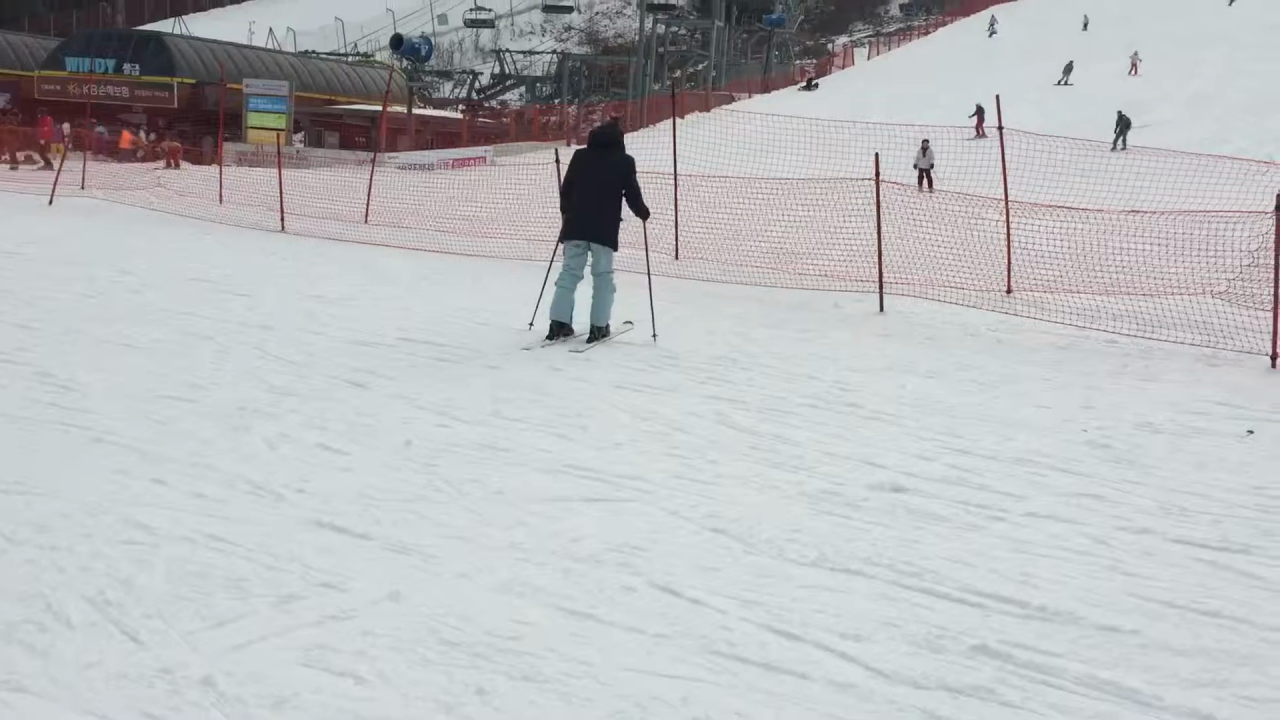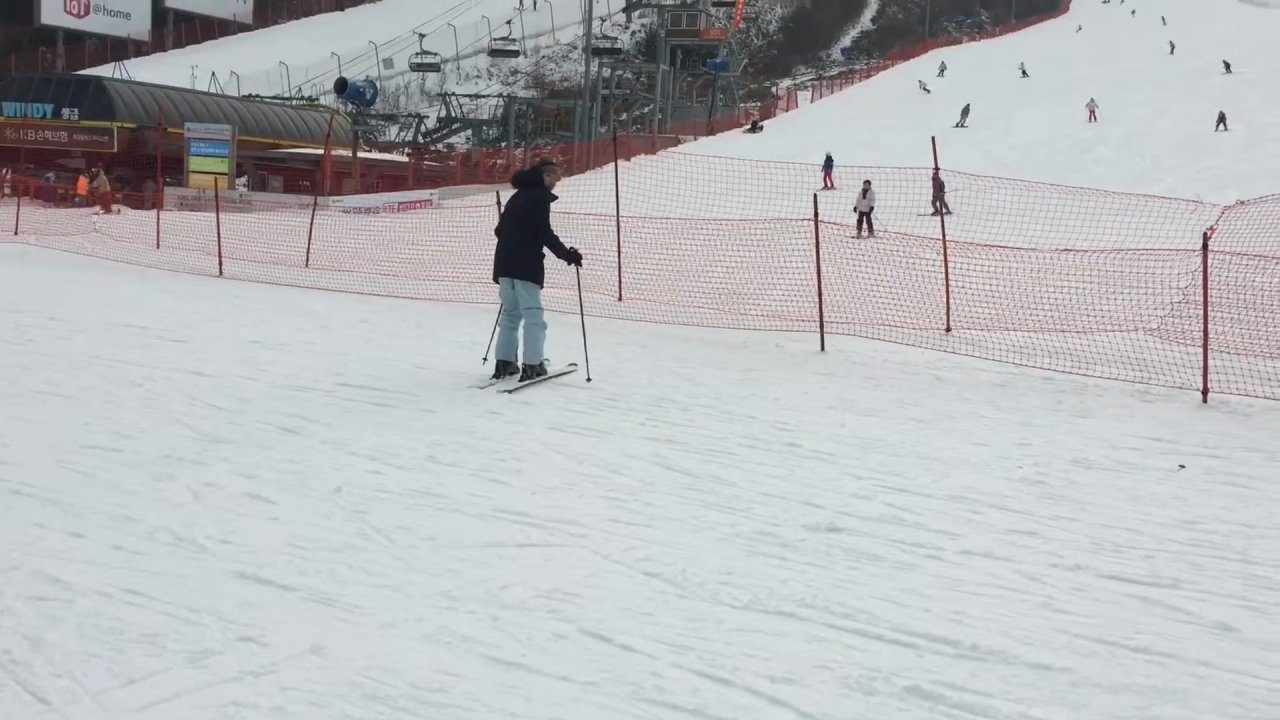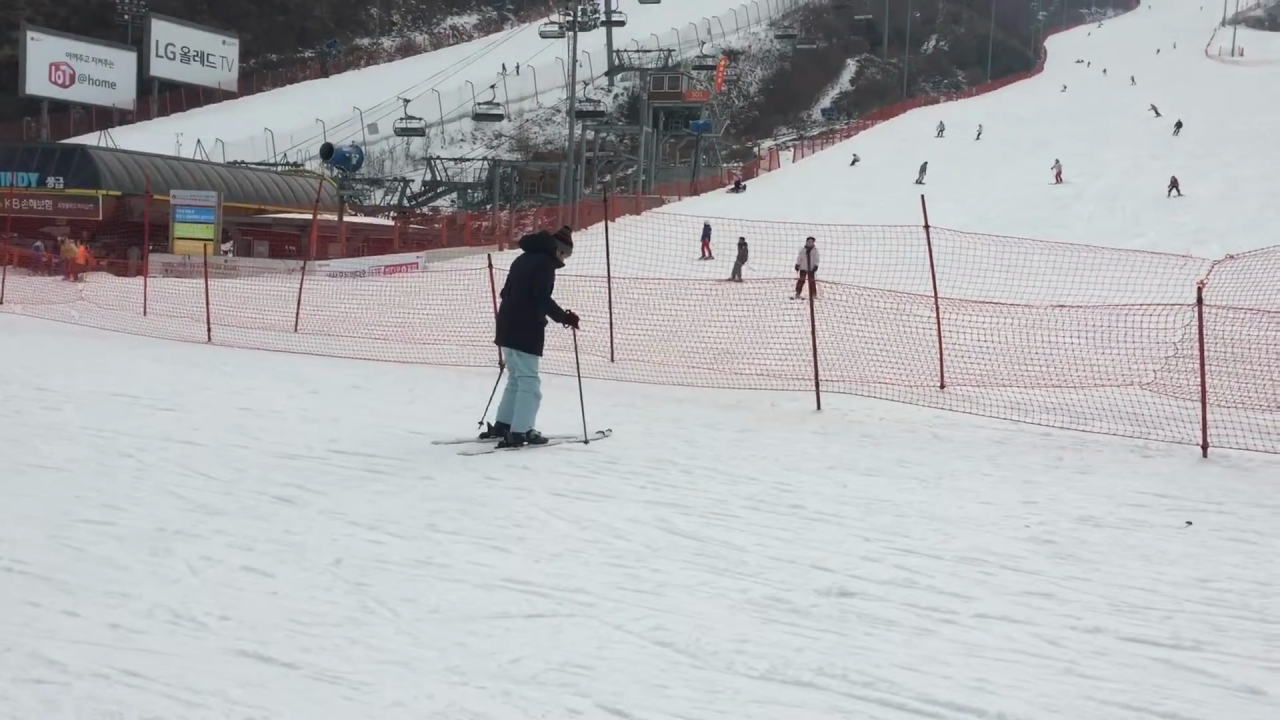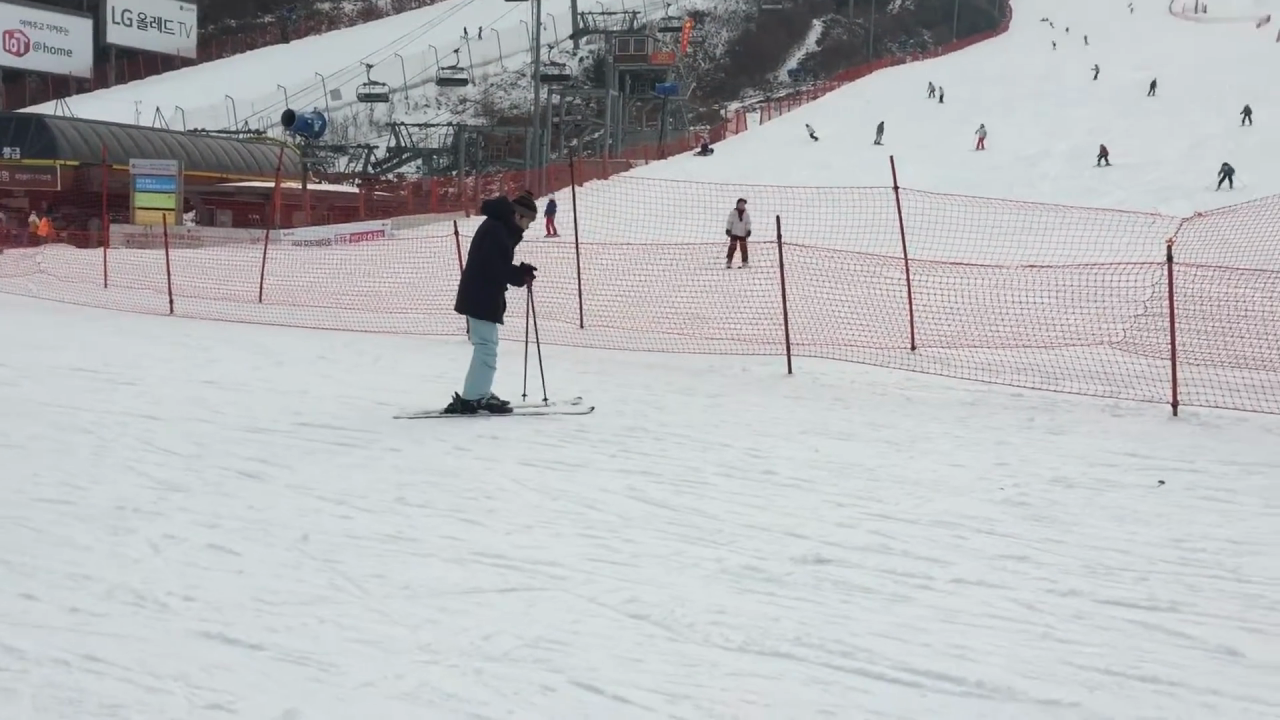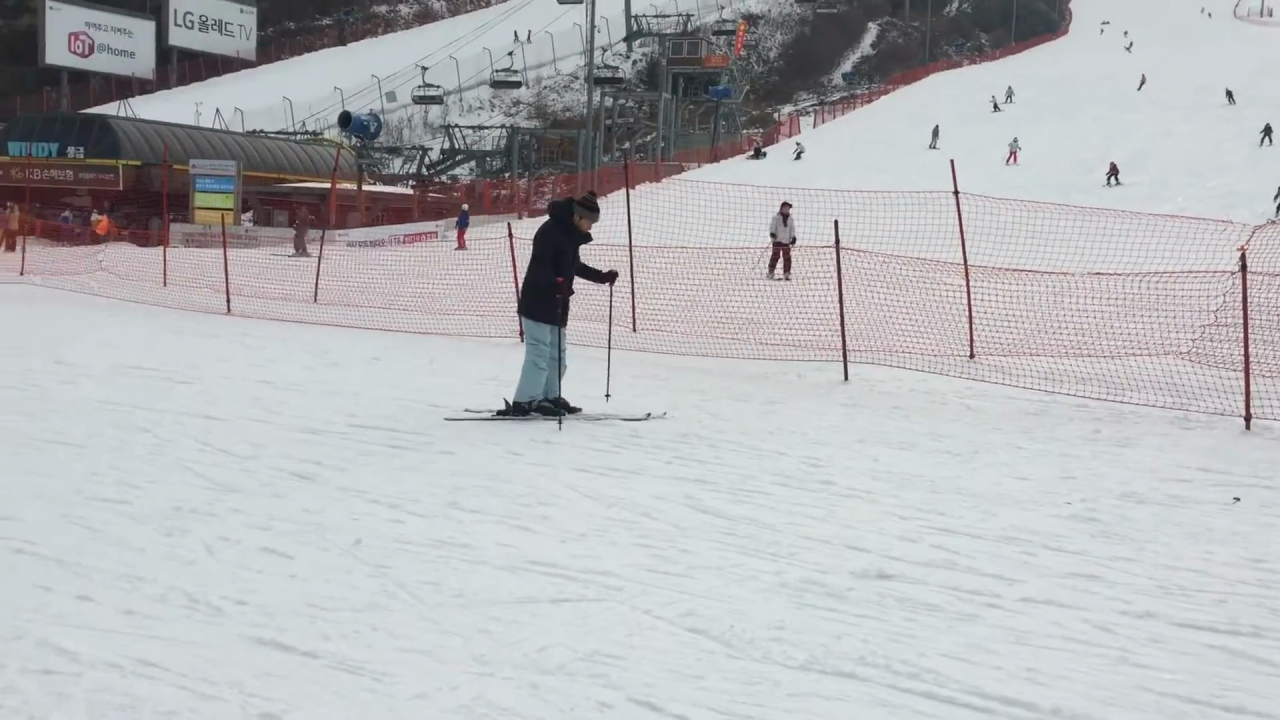
dt=1s
person 1, frame 1
left shoulder: (580, 156)
right shoulder: (625, 161)
left elbow: (566, 188)
right elbow: (632, 193)
left wrist: (567, 212)
right wrist: (642, 212)
left hip: (577, 224)
right hip: (605, 227)
left knee: (569, 272)
right knee: (602, 276)
left ankle: (559, 323)
right ankle: (599, 326)
person 1, frame 2
left shoulder: (517, 197)
right shoulder: (539, 196)
left elbow: (500, 229)
right elbow: (544, 232)
right wrist: (566, 254)
left hip: (505, 262)
right hip: (526, 264)
left knee: (510, 313)
right knee: (533, 314)
left ankle: (504, 363)
right ankle: (532, 364)
person 1, frame 3
left shoulder: (524, 259)
right shoulder: (545, 263)
left elbow: (507, 292)
right elbow: (543, 299)
right wrist: (563, 316)
left hip: (508, 326)
right hip: (526, 330)
left knee: (516, 378)
right knee: (528, 381)
left ankle: (503, 424)
right ankle: (520, 432)
person 1, frame 4
left shoulder: (501, 227)
right shoulder: (495, 228)
right elbow: (489, 265)
left wrist: (520, 275)
right wrist: (519, 273)
left hip: (484, 296)
right hip: (481, 297)
left knee: (486, 347)
right knee: (486, 348)
left ankle: (478, 394)
right ankle: (472, 398)
person 1, frame 5
left shoulder: (571, 234)
right shoulder: (550, 231)
left elbow: (574, 265)
right elbow: (538, 265)
left wrist: (601, 276)
right wrist: (552, 282)
left hip: (557, 302)
right hip: (538, 300)
left knee: (556, 352)
right knee: (539, 351)
left ankle: (550, 396)
right ankle: (525, 401)
